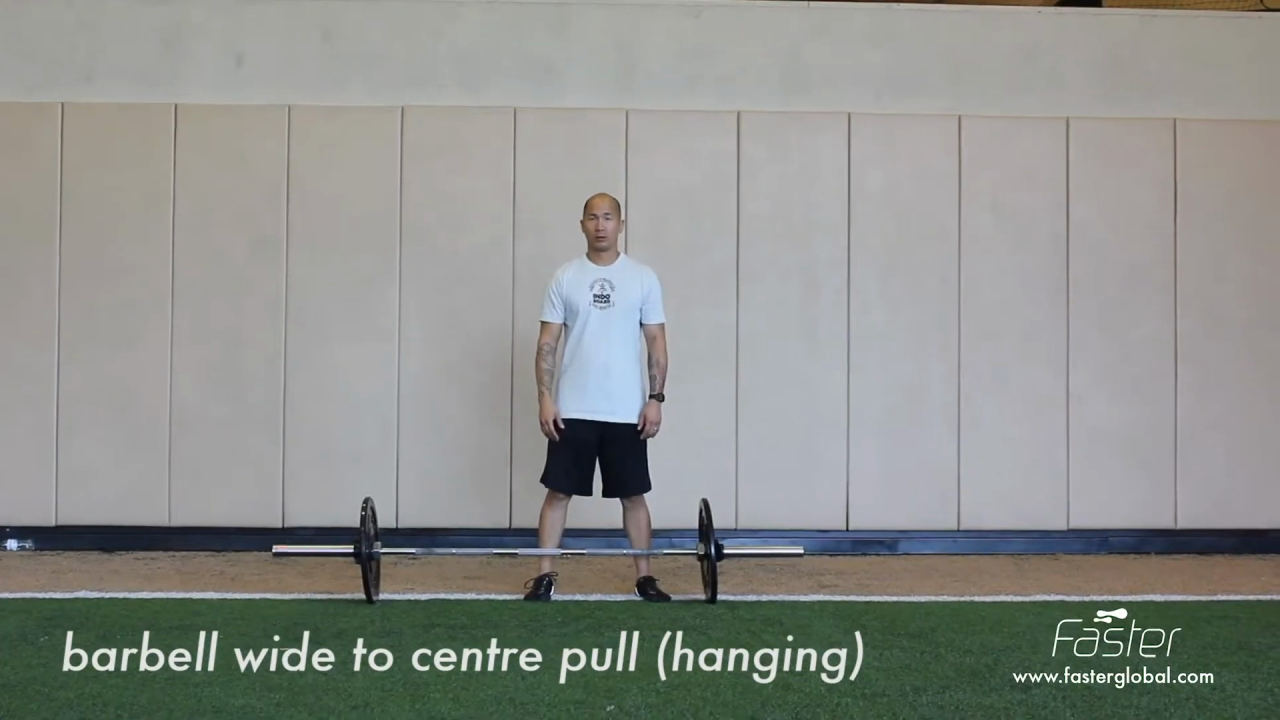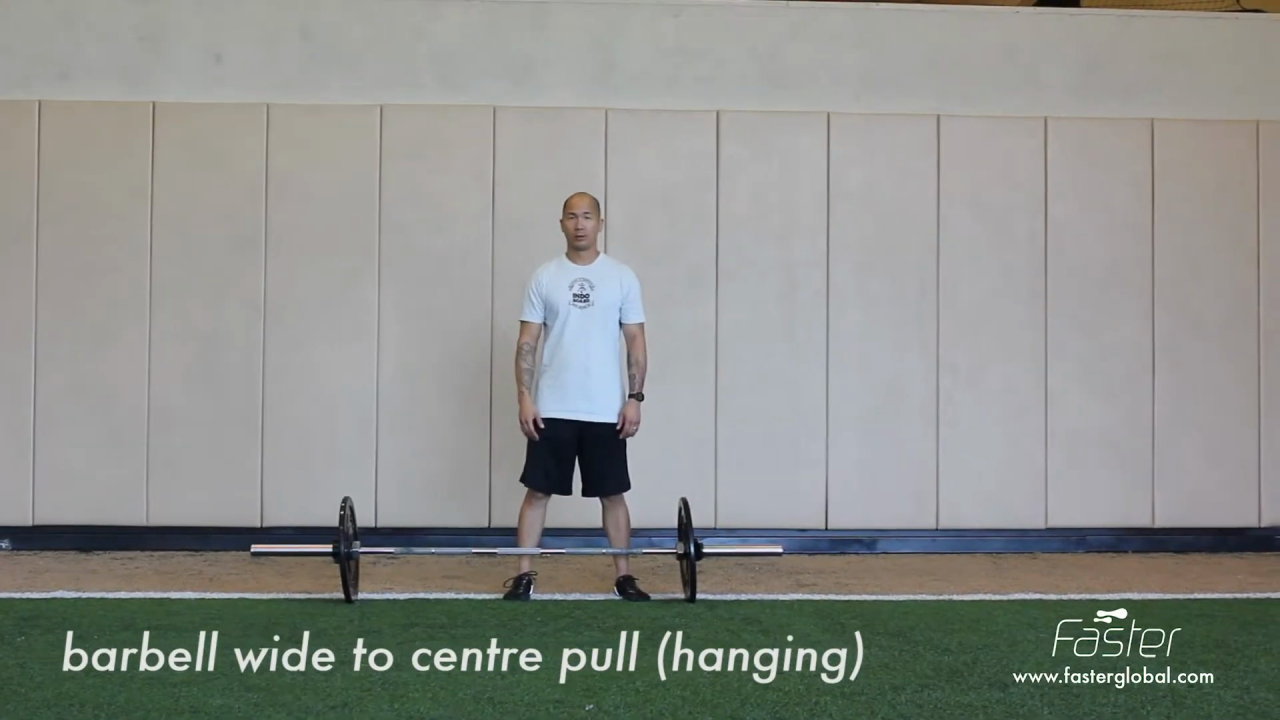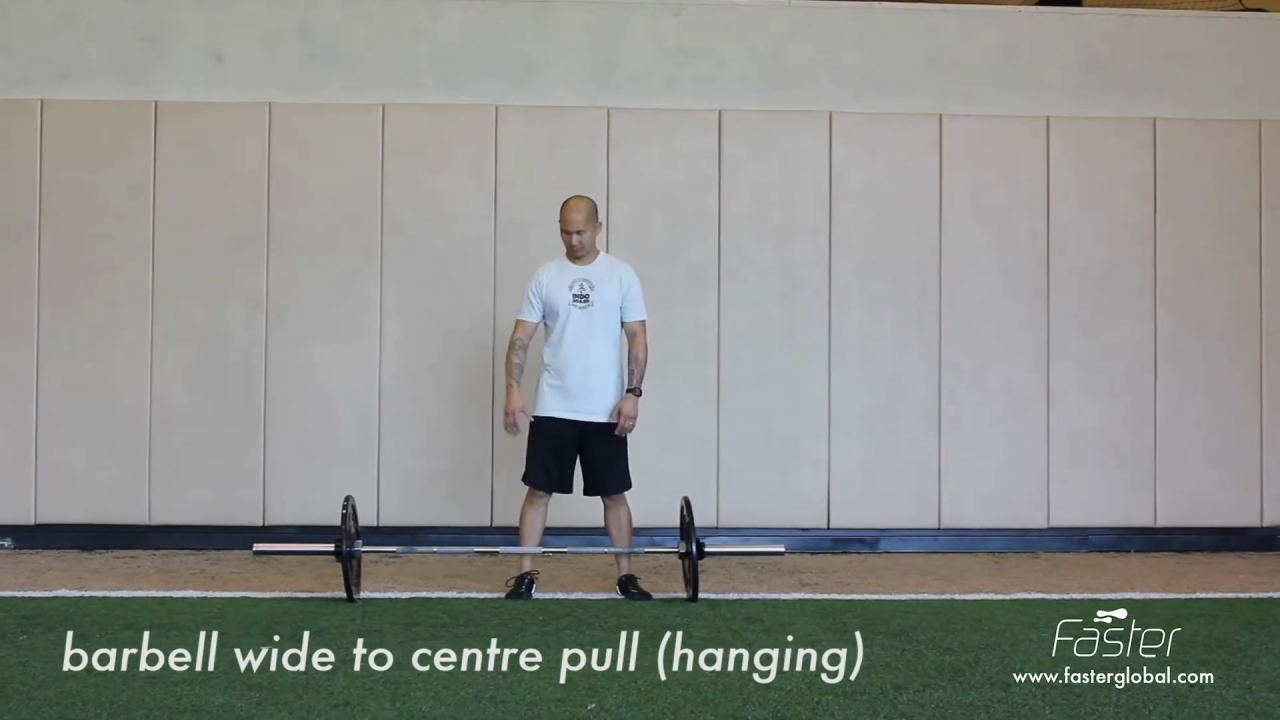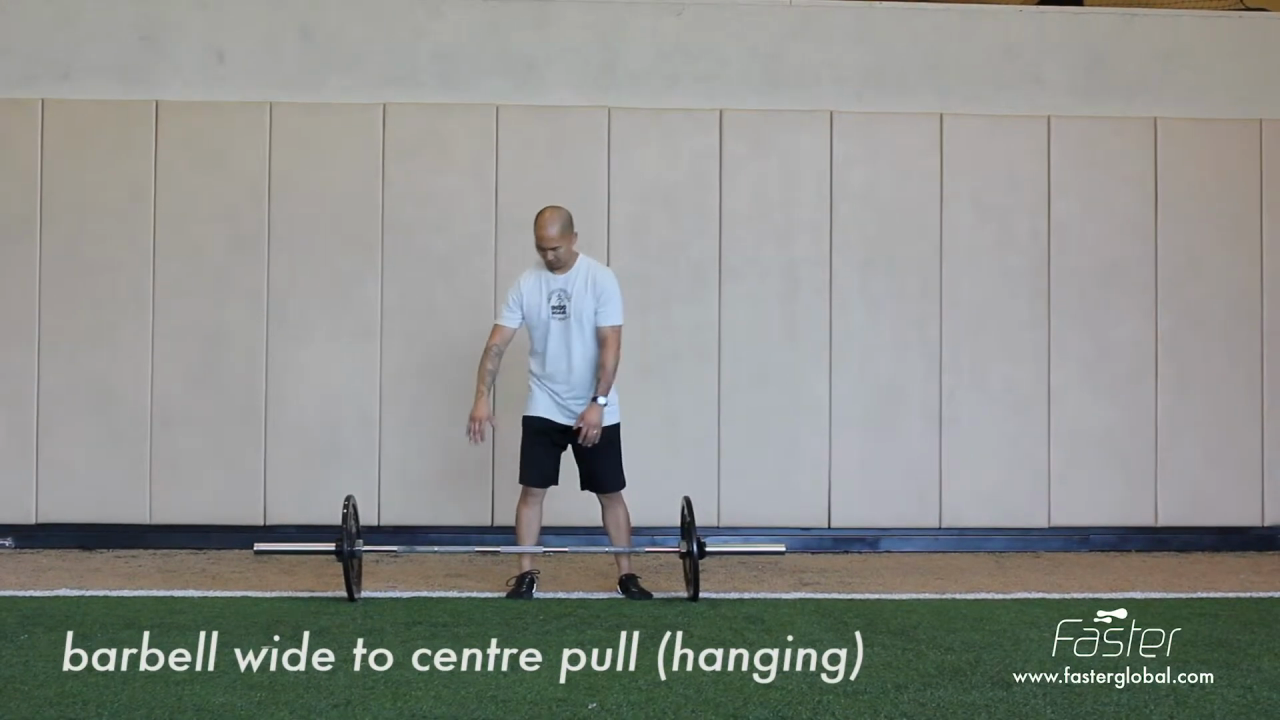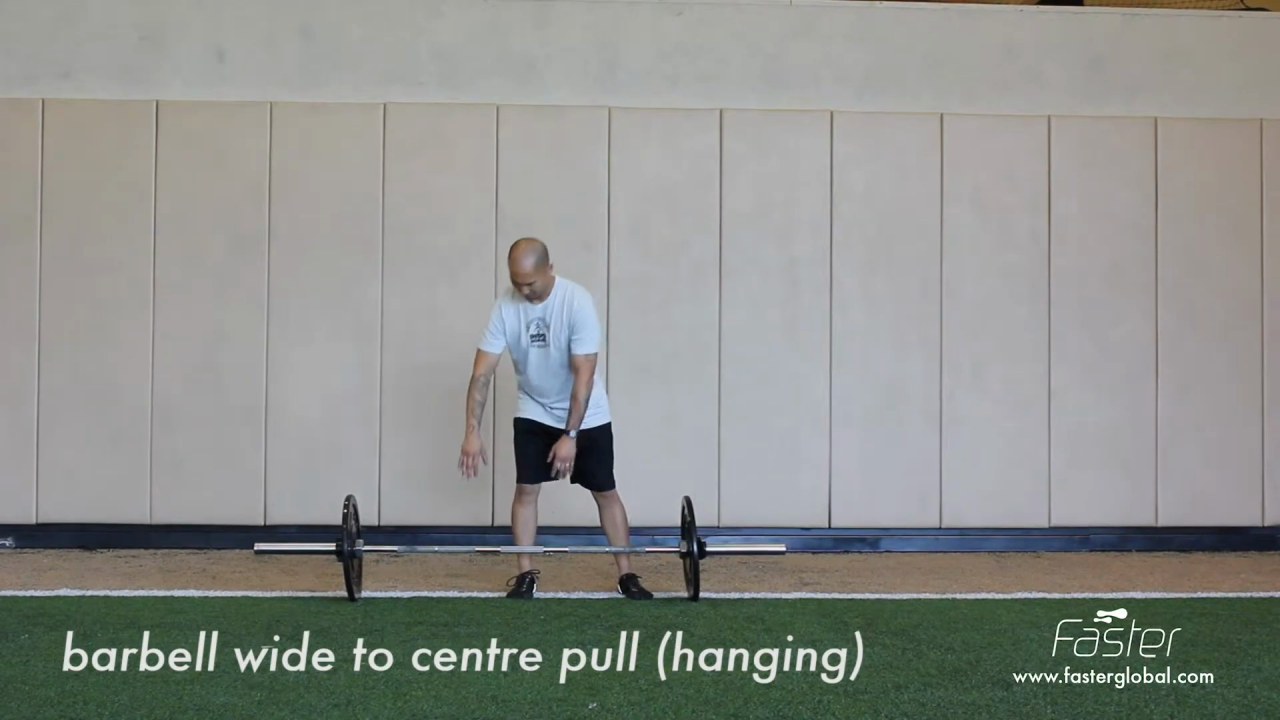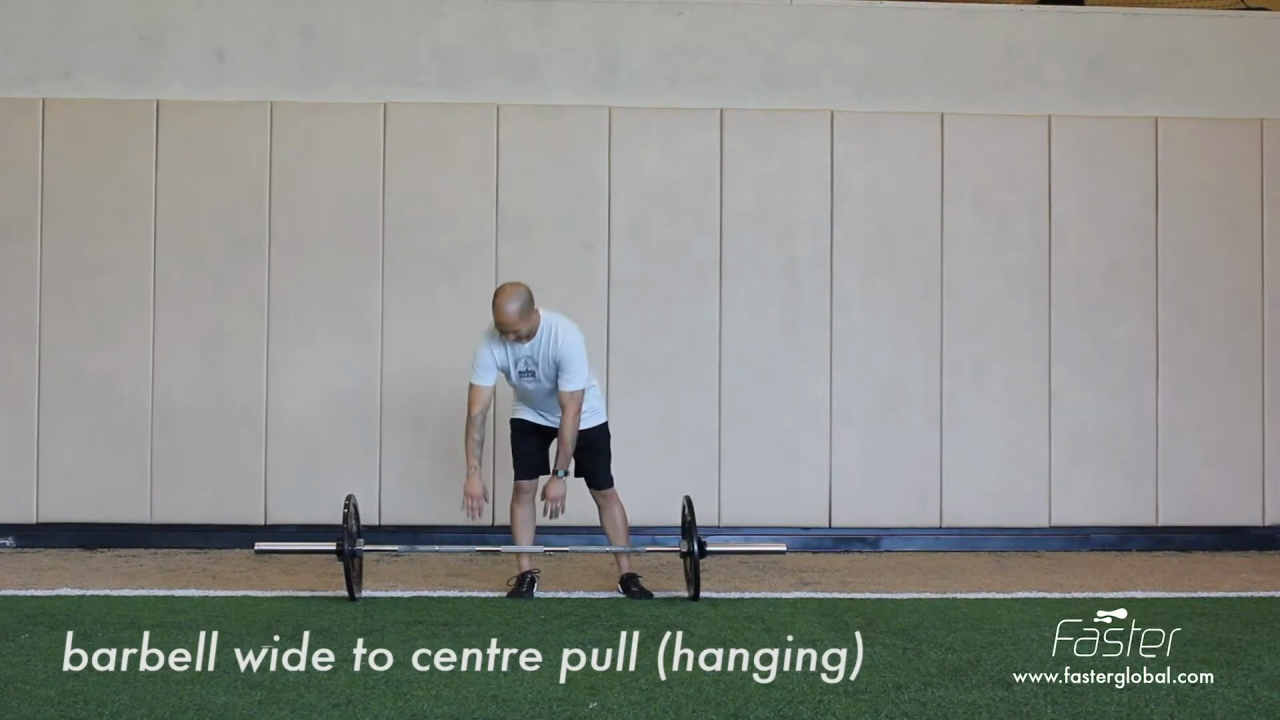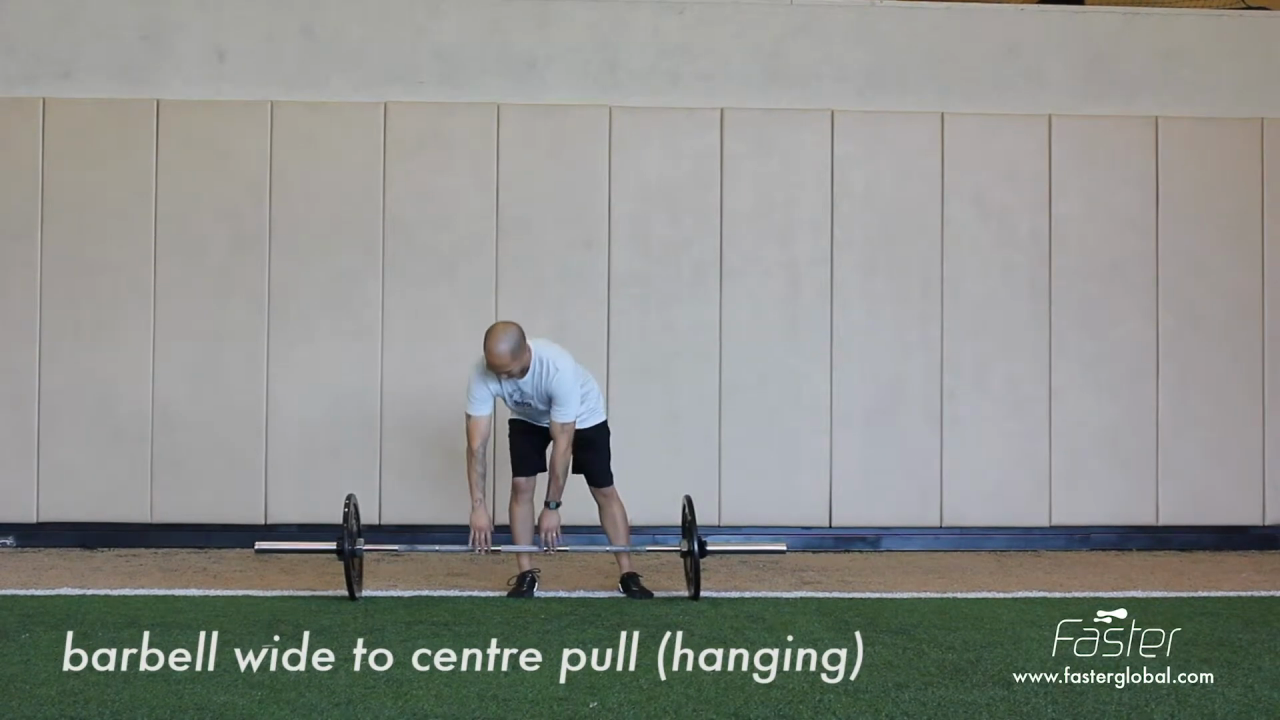
dt=0.4s
person 1, frame 1
left shoulder: (642, 277)
right shoulder: (564, 277)
left elbow: (656, 342)
right elbow: (547, 343)
left wrist: (655, 399)
right wrist: (545, 398)
left hip: (626, 411)
right hip: (573, 410)
left knee: (633, 494)
right knee: (558, 491)
left ankle: (644, 577)
right ankle: (545, 575)
person 1, frame 2
left shoulder: (621, 276)
right shoulder: (544, 277)
left elbow: (636, 342)
right elbow: (527, 342)
left wrist: (635, 399)
right wrist: (524, 398)
left hip: (606, 411)
right hip: (552, 409)
left knee: (612, 494)
right knee: (538, 491)
left ankle: (623, 575)
right ankle: (524, 575)
person 1, frame 3
left shoulder: (622, 275)
right shoulder: (545, 276)
left elbow: (637, 338)
right elbow: (521, 337)
left wrist: (632, 393)
right wrist: (513, 389)
left hip: (606, 410)
right hip: (553, 408)
left knee: (614, 493)
right knee: (538, 490)
left ankle: (625, 574)
right ankle: (526, 574)
person 1, frame 4
left shoulder: (600, 278)
right shoulder: (526, 282)
left elbow: (610, 345)
right elbow: (497, 343)
left wrist: (597, 404)
right wrist: (483, 397)
left hip: (596, 410)
right hip: (543, 408)
left knee: (610, 492)
right knee: (532, 490)
left ankle: (626, 574)
right ankle: (526, 574)
person 1, frame 5
left shoulder: (577, 302)
right shoulder: (504, 307)
left elbow: (584, 374)
right elbow: (481, 372)
left wrist: (570, 435)
right wrist: (473, 431)
left hip: (587, 414)
right hip: (533, 411)
left knee: (605, 490)
right knee: (526, 488)
left ankle: (626, 575)
right ankle: (526, 574)
person 1, frame 6
left shoulder: (565, 335)
right shoulder: (490, 343)
left elbow: (571, 412)
right elbow: (477, 411)
left wrist: (559, 475)
right wrist: (474, 473)
left hip: (585, 414)
right hip: (530, 413)
left knee: (604, 490)
right knee: (524, 487)
left ankle: (627, 575)
right ankle: (526, 574)
person 1, frame 7
left shoulder: (559, 367)
right shoulder: (481, 375)
left elbow: (562, 443)
right elbow: (476, 445)
left wrist: (552, 507)
right wrist: (478, 506)
left hip: (584, 414)
right hip: (528, 417)
left knee: (604, 489)
right knee: (521, 485)
left ankle: (627, 574)
right ankle: (526, 573)
